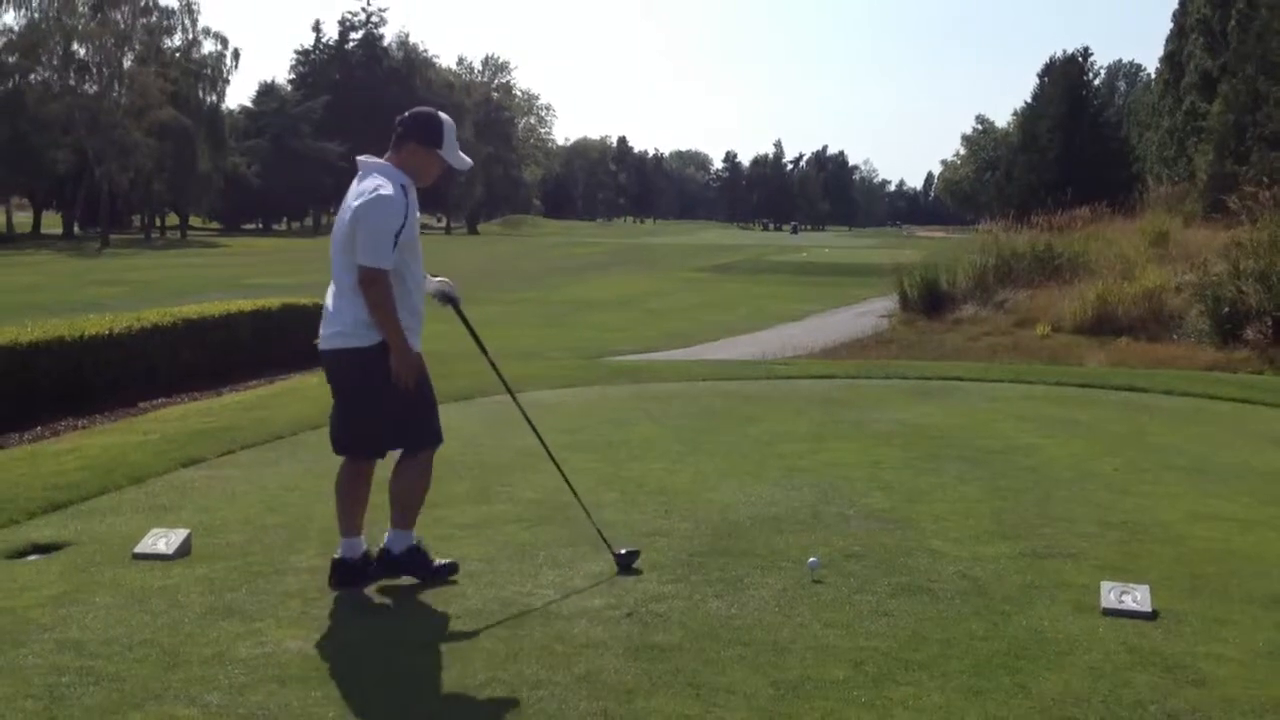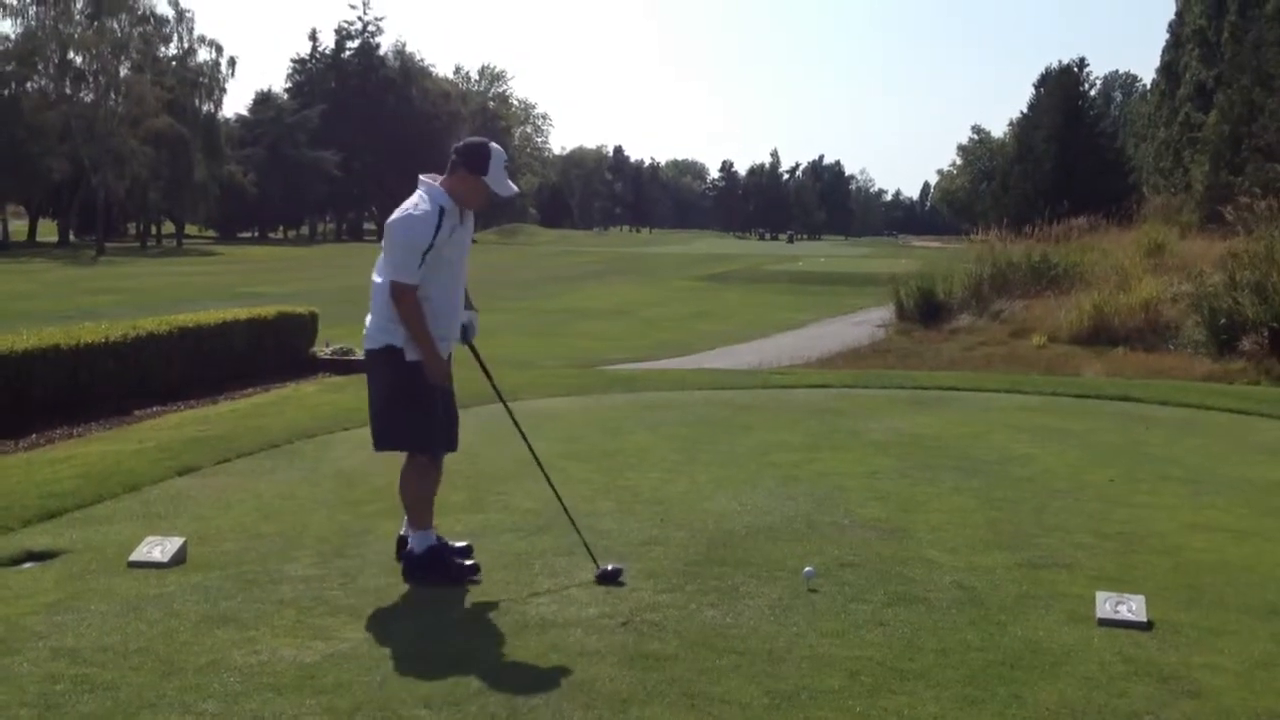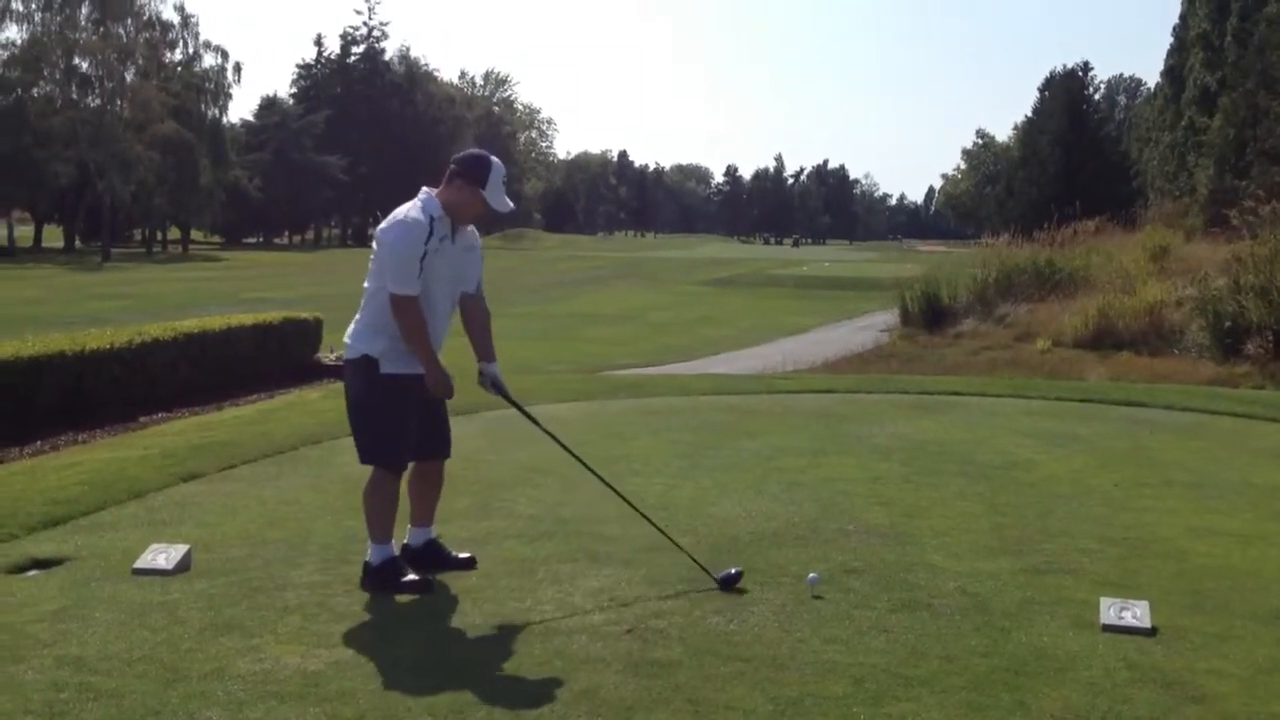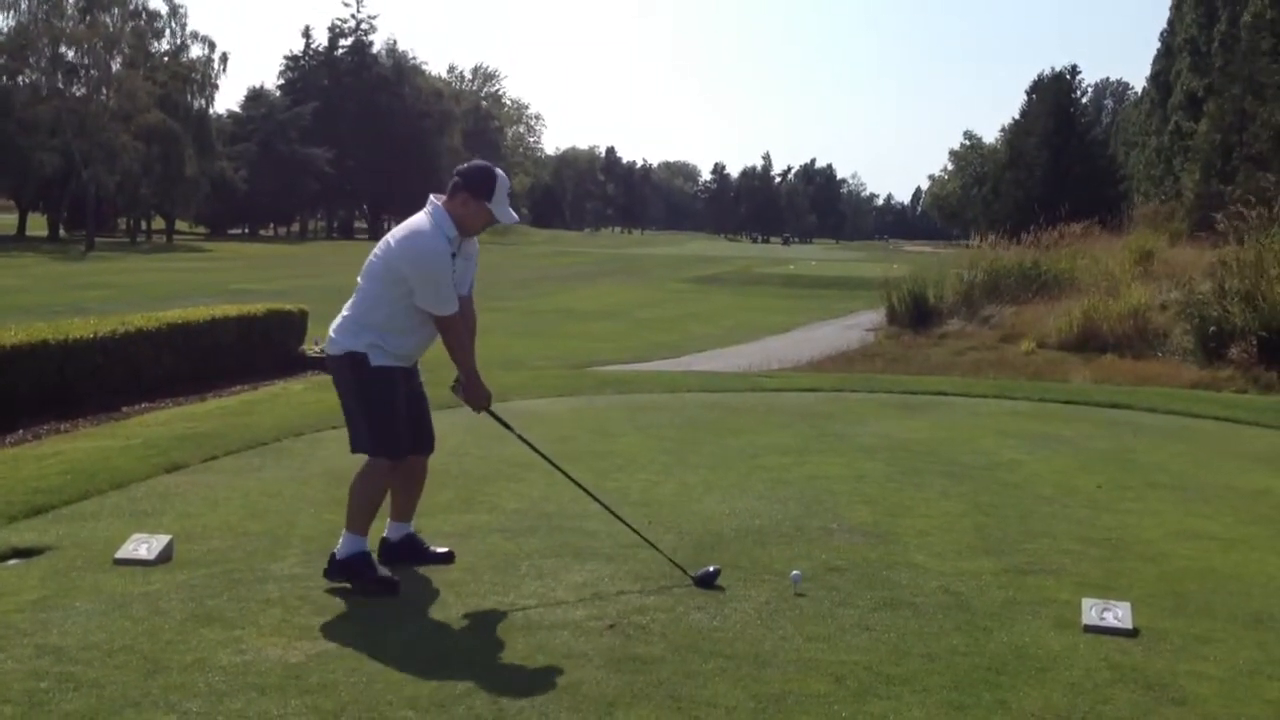
dt=1s
person 1, frame 1
left shoulder: (376, 187)
right shoulder: (386, 199)
right elbow: (371, 280)
left wrist: (427, 283)
right wrist: (401, 347)
left hip: (345, 342)
right hip: (376, 347)
left knee: (360, 453)
right knee: (420, 445)
left ankle: (351, 557)
right ankle: (400, 549)
person 1, frame 2
left shoulder: (460, 213)
right shoulder: (417, 219)
right elbow: (402, 294)
left wrist: (465, 309)
right wrist: (429, 356)
left hip: (431, 350)
right hip: (401, 352)
left knee: (435, 449)
right knee: (420, 451)
left ankle: (420, 537)
right ankle: (421, 551)
person 1, frame 3
left shoulder: (467, 237)
right shoulder: (408, 227)
left elbow: (473, 302)
right elbow: (404, 306)
left wrist: (487, 362)
right wrist: (435, 368)
left hip: (418, 364)
right hip: (379, 360)
left knee: (431, 457)
right knee: (389, 464)
left ankle: (421, 544)
right ankle: (380, 562)
person 1, frame 4
left shoulder: (461, 238)
right shoulder: (426, 244)
left elbow: (464, 311)
right elbow: (448, 324)
left wrist: (468, 377)
right wrist: (473, 382)
left hip: (396, 356)
right hip: (361, 353)
left knee: (417, 449)
right knee: (385, 454)
left ankle: (398, 538)
right ankle: (349, 555)
